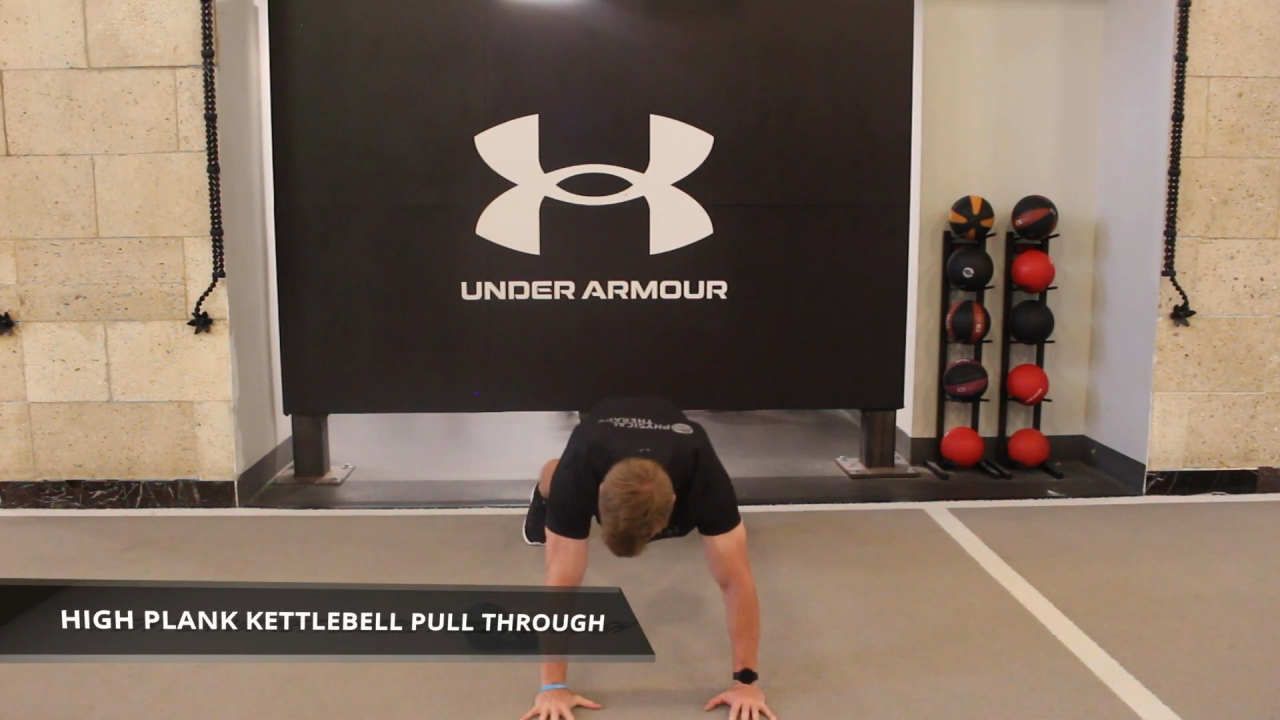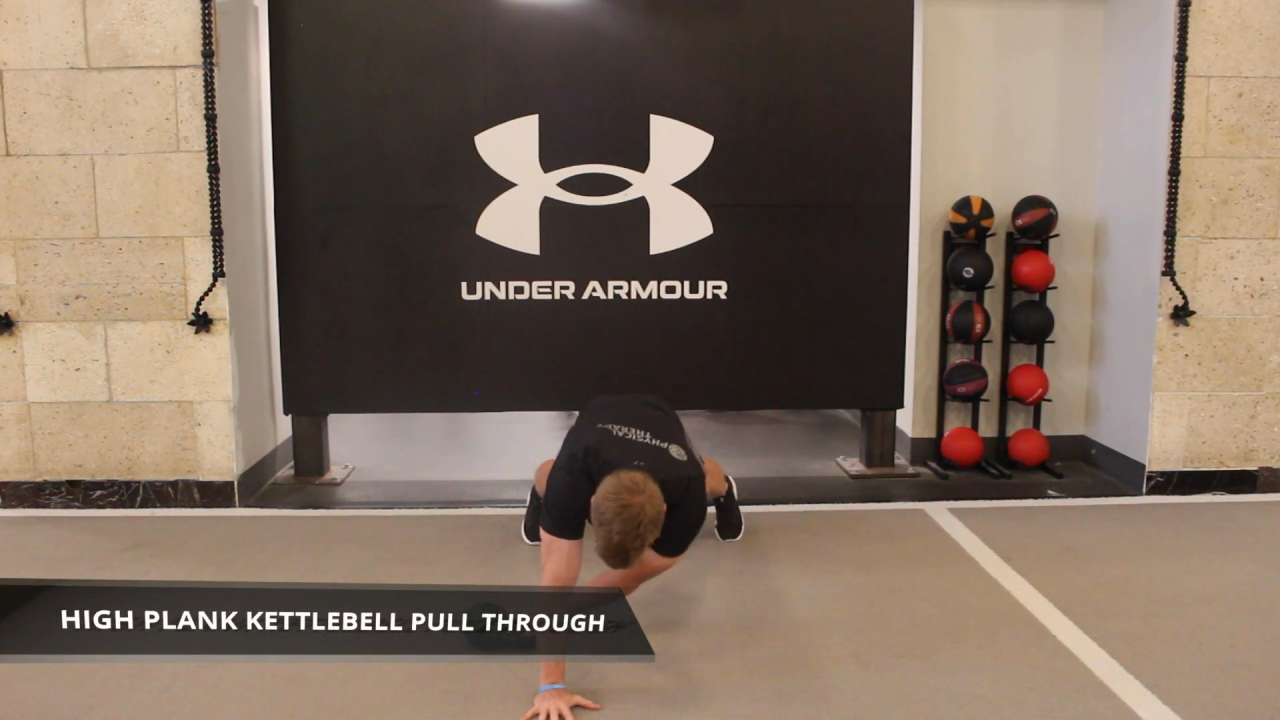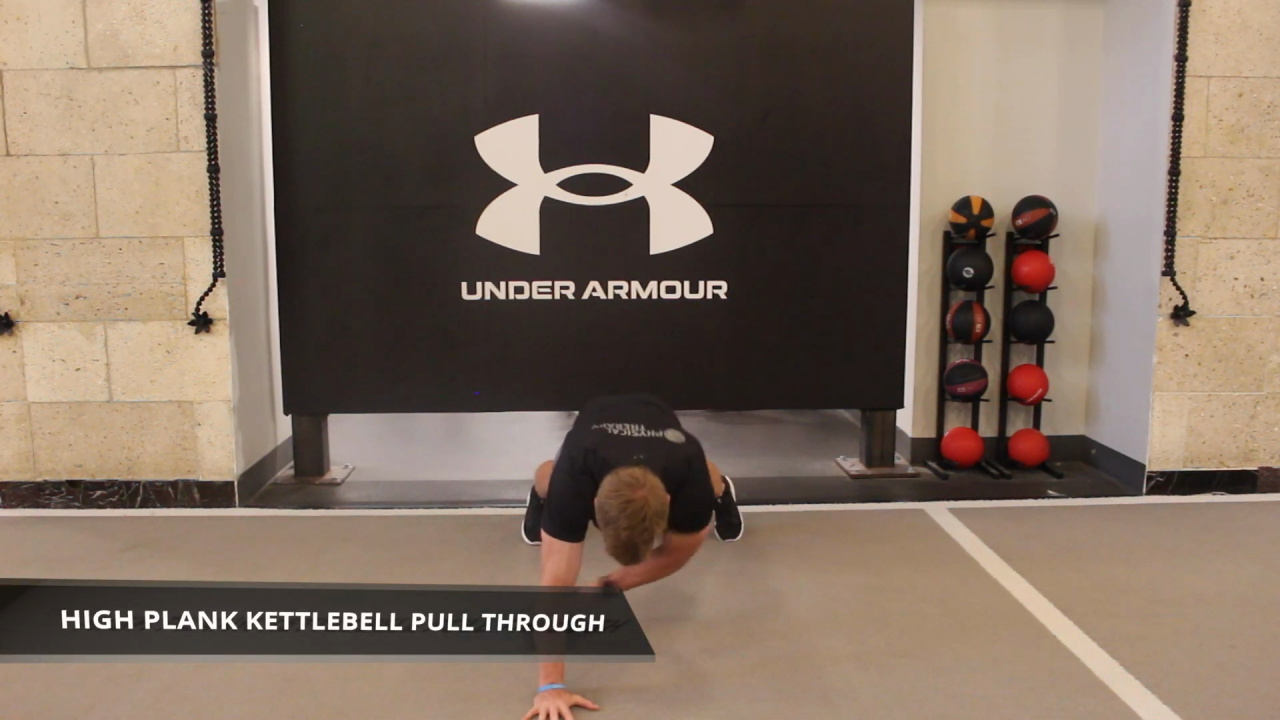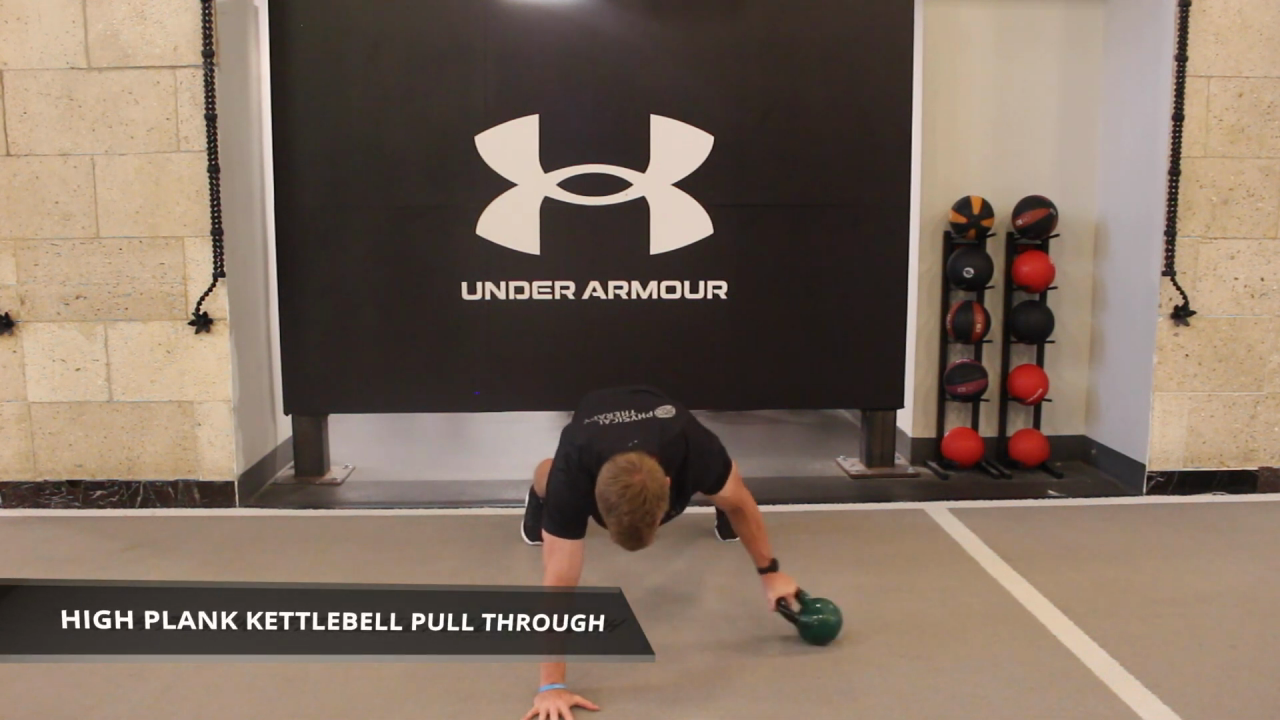
dt=0.5s
person 1, frame 1
left shoulder: (700, 473)
right shoulder: (577, 473)
left elbow: (734, 580)
right elbow: (561, 580)
left wrist: (746, 680)
right wrist: (553, 686)
left hip: (676, 449)
right hip: (603, 436)
right ankle: (543, 493)
person 1, frame 2
left shoulder: (687, 494)
right shoulder: (571, 478)
left elbow: (631, 576)
right elbow: (557, 579)
right wrist: (551, 686)
left ankle: (724, 489)
person 1, frame 3
left shoulder: (689, 474)
right shoulder: (574, 479)
left elbow: (678, 551)
right elbow: (557, 580)
left wrist: (607, 589)
right wrist: (550, 685)
left hip: (660, 437)
right hip: (596, 423)
right ankle: (541, 492)
person 1, frame 4
left shoulder: (693, 448)
right shoulder: (572, 475)
left elbow: (738, 503)
right elbow: (560, 580)
left wrist: (770, 571)
right wrist: (551, 685)
left hip: (661, 431)
right ankle: (541, 492)
